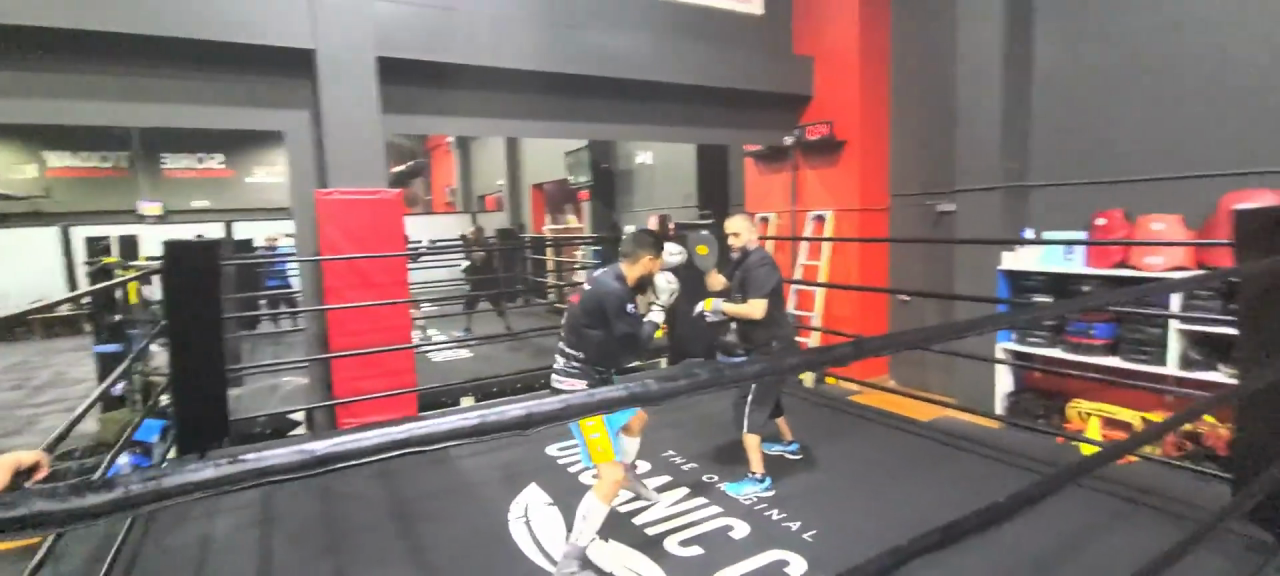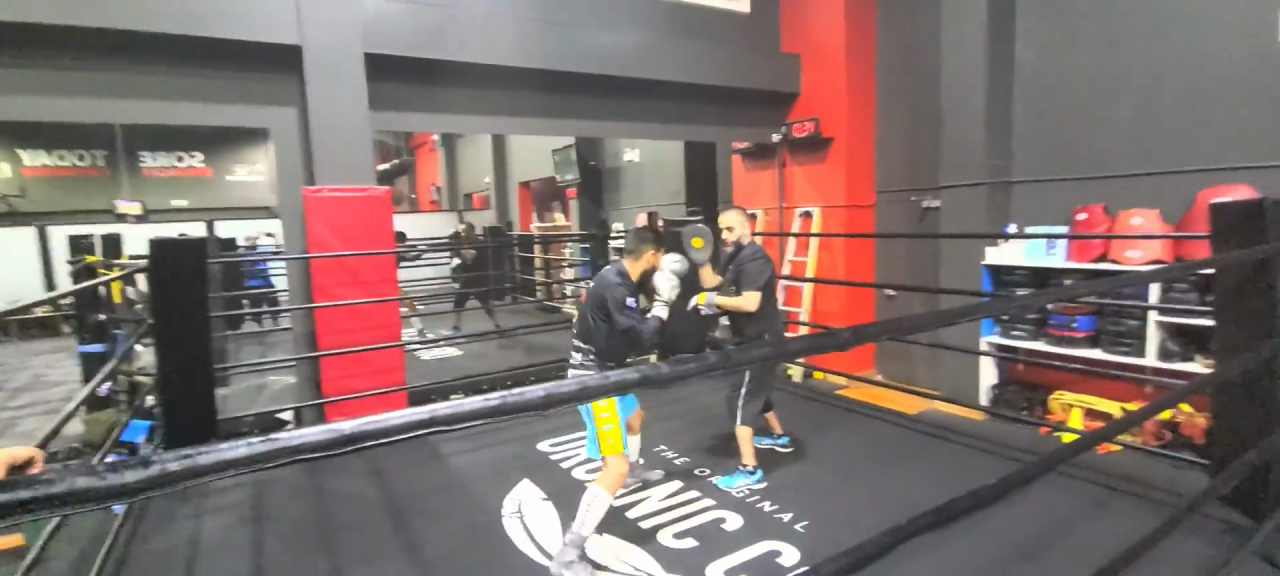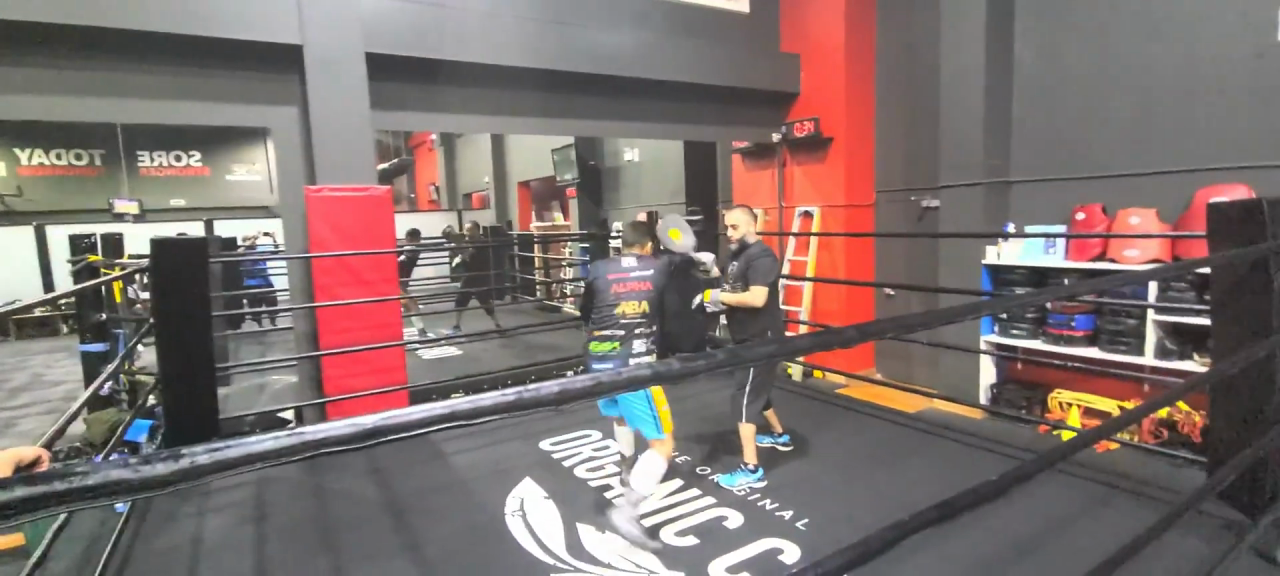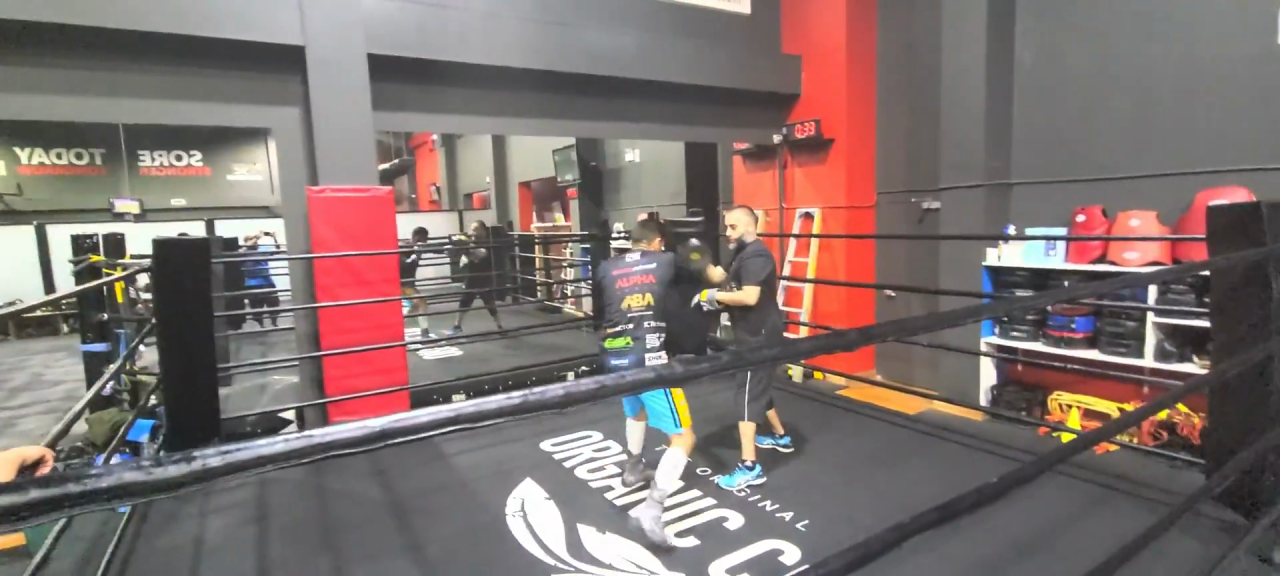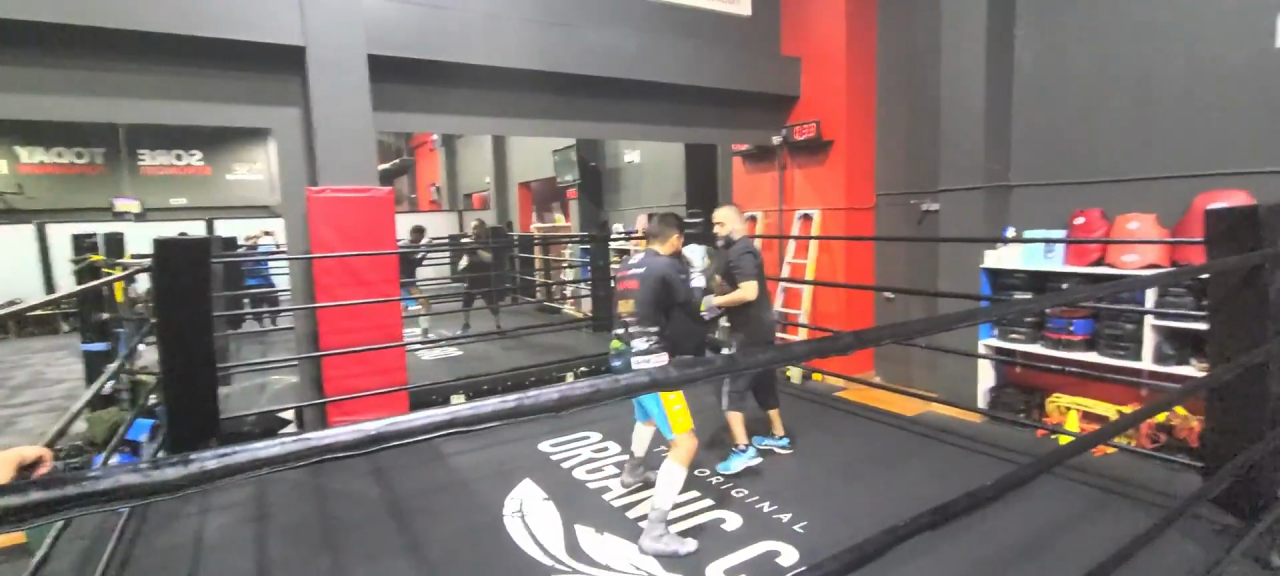
dt=0.2s
person 1, frame 1
left shoulder: (610, 277)
right shoulder: (612, 291)
right elbow: (637, 344)
left wrist: (657, 281)
right wrist: (660, 307)
left hip: (593, 377)
right hip: (579, 385)
left knee: (637, 419)
right knee: (610, 477)
left ankle: (628, 475)
person 1, frame 2
left shoulder: (618, 275)
right shoulder: (614, 286)
right elbow: (643, 340)
left wrist: (664, 270)
right wrist: (663, 302)
left hip: (603, 372)
right hip: (594, 378)
left knee: (634, 418)
right knee: (615, 469)
left ankle: (634, 471)
person 1, frame 3
left shoulder: (599, 270)
right shoulder: (658, 267)
left elbow: (584, 312)
left hip: (600, 362)
right hip: (636, 365)
left knee: (621, 411)
right knee: (663, 446)
left ankle: (632, 470)
right ankle: (628, 508)
person 1, frame 4
left shoulder: (605, 269)
right shoulder: (667, 262)
left hip: (614, 357)
right hip: (649, 358)
left knee: (638, 410)
right knee: (684, 438)
left ankle: (633, 469)
right ankle: (651, 507)
person 1, frame 5
left shoulder: (627, 266)
right shoulder: (667, 267)
right elbow: (690, 307)
right wrist: (694, 273)
left hip: (622, 358)
right hip: (648, 361)
left knee: (648, 415)
right knee: (685, 443)
left ankle: (632, 471)
right ankle: (655, 531)
person 2, frame 1
left shoulder: (760, 265)
right shoulder: (742, 262)
left elbow: (756, 311)
right elbow: (716, 285)
left wrist: (718, 306)
left hip: (772, 346)
right hip: (765, 345)
left knee: (749, 406)
right knee: (765, 395)
left ankle: (758, 479)
right ankle: (789, 443)
person 2, frame 2
left shoulder: (754, 259)
right shoulder: (734, 257)
left elbow: (749, 303)
right elbow: (711, 284)
left wrist: (711, 300)
right wrist: (701, 258)
left hip: (762, 340)
right hip: (753, 339)
left knee: (741, 399)
right knee: (755, 390)
left ankle: (750, 471)
right ankle: (779, 437)
person 2, frame 3
left shoulder: (761, 256)
right shoulder: (738, 255)
left elbow: (757, 298)
right elbow: (722, 284)
left wrist: (718, 297)
left hip: (763, 339)
right hip: (747, 338)
left knee: (745, 397)
right knee: (756, 390)
left ankle: (751, 469)
right ankle: (779, 435)
person 2, frame 4
left shoulder: (755, 255)
right shoulder: (742, 253)
left elbow: (749, 297)
right elbow: (718, 276)
left wrist: (713, 296)
left hip: (760, 337)
right hip: (755, 335)
left knee: (747, 396)
right knee: (758, 390)
left ankle: (749, 467)
right ankle: (780, 436)
person 2, frame 5
left shoulder: (740, 252)
right shoulder: (733, 250)
left elbow: (749, 292)
right elbow: (722, 283)
left wrist: (713, 302)
left hip: (749, 332)
right hip: (759, 329)
left knee: (731, 388)
right knee: (764, 384)
left ankle: (742, 449)
right ankle: (779, 438)
